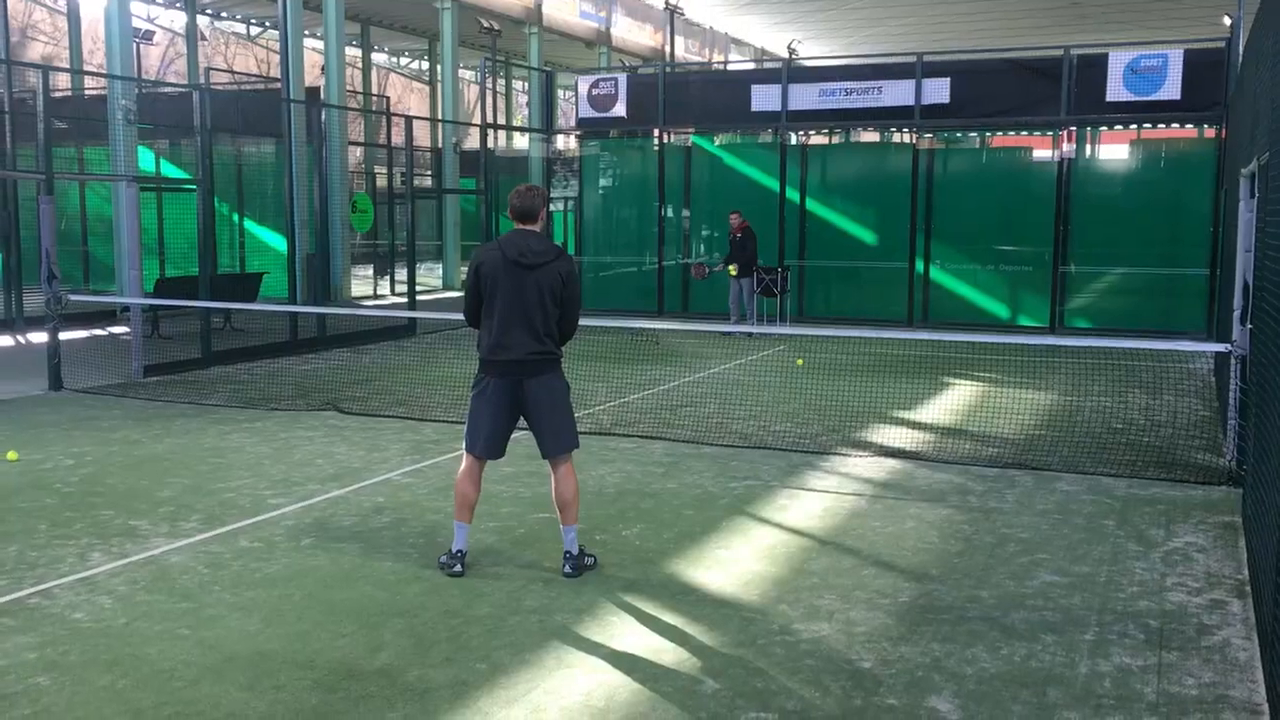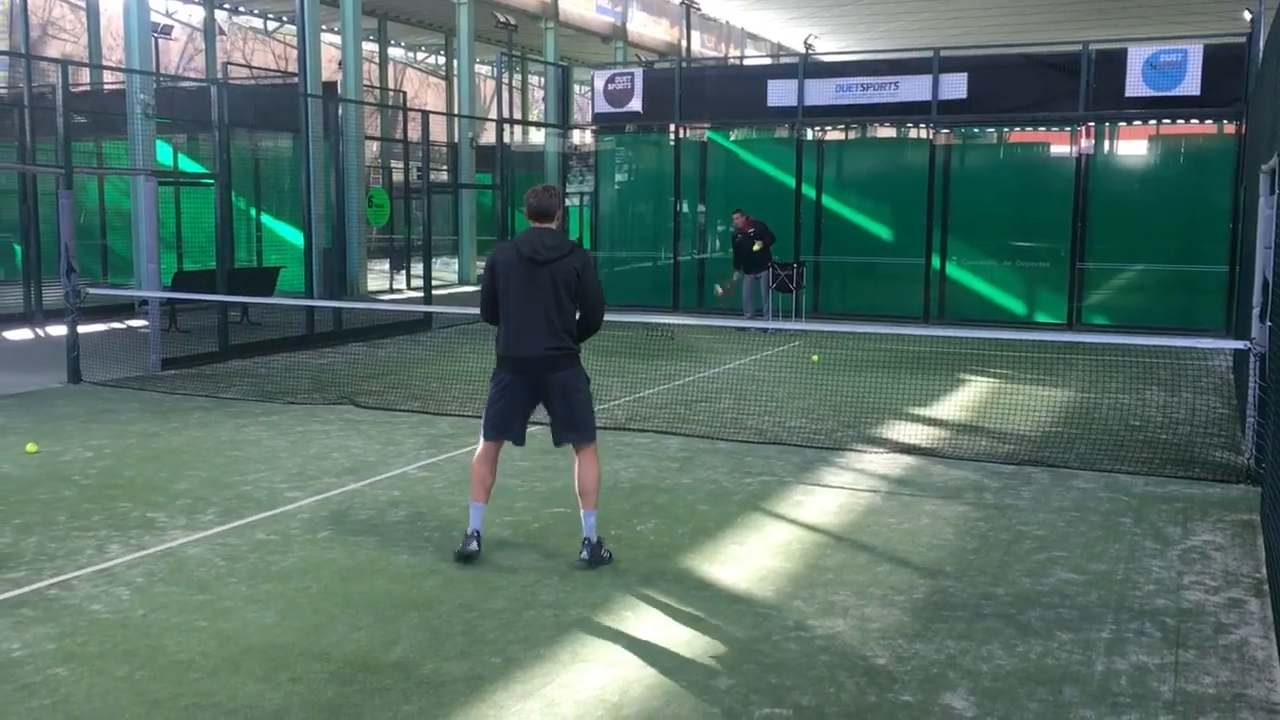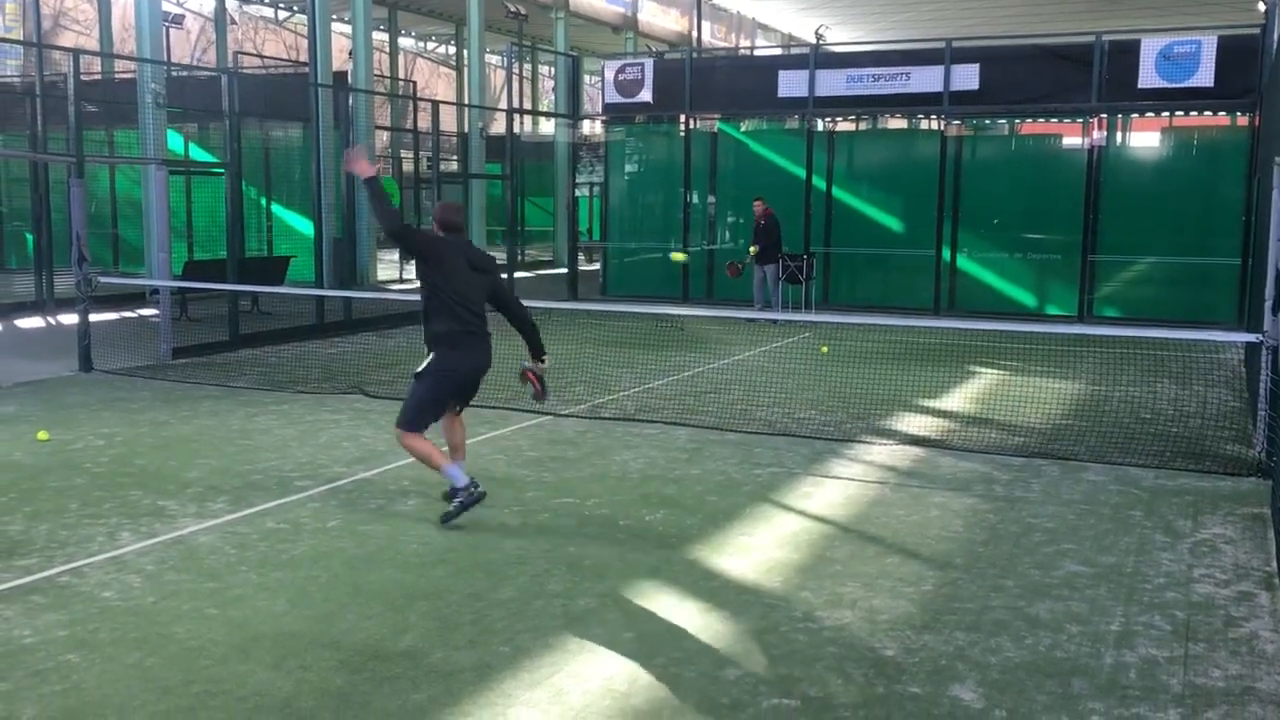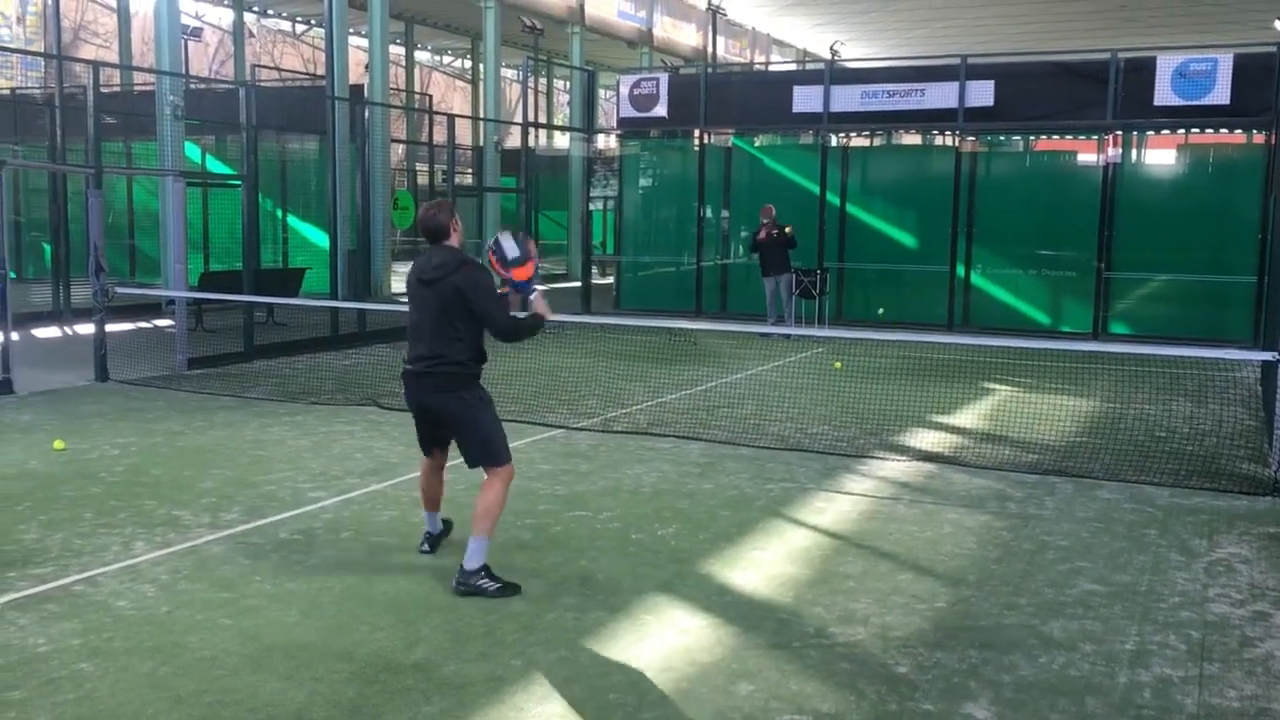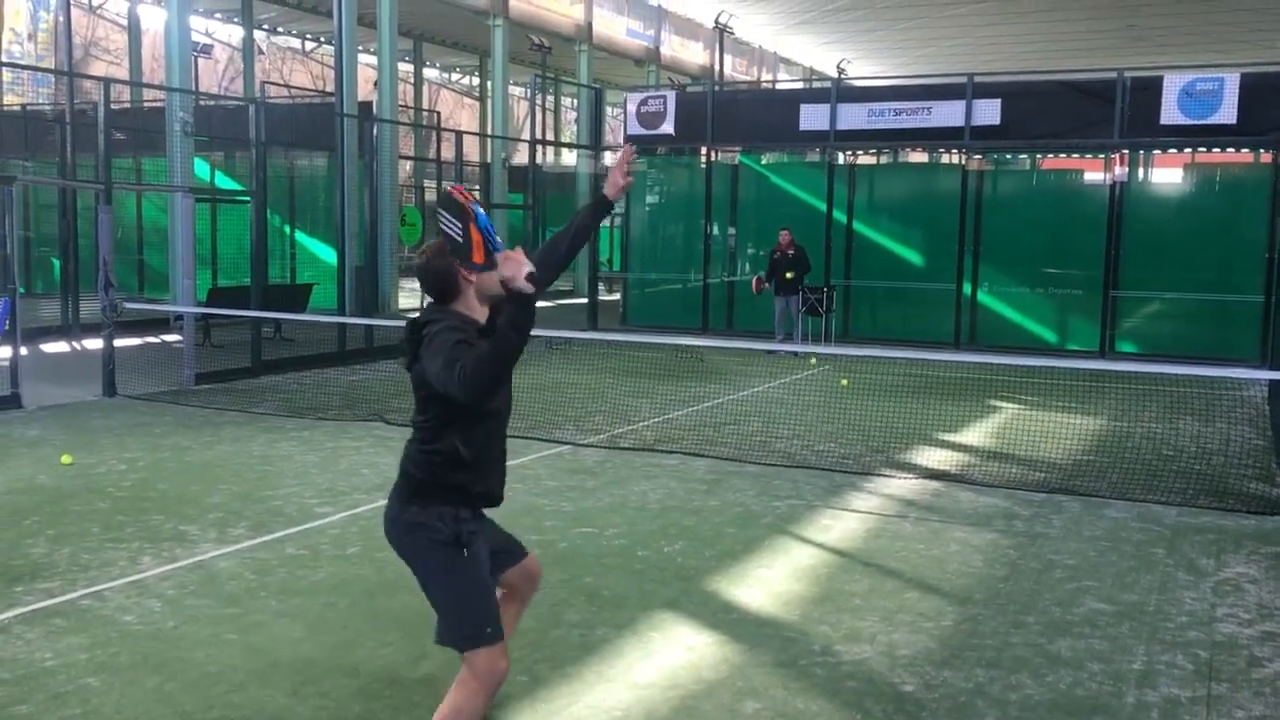
dt=1s
person 1, frame 1
left shoulder: (484, 257)
right shoulder: (561, 262)
left elbow: (471, 316)
right elbow: (569, 325)
left hip: (495, 371)
right hip: (543, 373)
left knee: (472, 461)
right knee: (562, 462)
left ankle: (457, 551)
right ankle: (572, 553)
person 1, frame 2
left shoulder: (501, 255)
right shoulder: (576, 257)
left elbow: (488, 314)
right elbow: (594, 318)
left hip: (513, 364)
right hip: (562, 366)
left knee: (488, 446)
right knee: (585, 450)
left ankle: (473, 535)
right ankle: (590, 541)
person 1, frame 3
left shoulder: (434, 249)
right shoulder: (484, 263)
left elbow: (393, 225)
right elbow: (515, 310)
left wrist: (369, 179)
right wrist: (538, 352)
left hip: (449, 354)
right hip: (480, 353)
left knee: (408, 433)
right knee: (451, 412)
left ankle: (464, 485)
right ankle: (459, 481)
person 1, frame 4
left shoulder: (419, 272)
right shoulder: (469, 271)
right elbow: (503, 328)
left wrist: (507, 295)
right wrist: (537, 316)
left hip: (416, 383)
right hip: (457, 386)
left knee: (434, 457)
right knee: (499, 471)
left ankle: (432, 531)
right ankle: (473, 568)
person 1, frame 5
left shoulder: (483, 321)
right shoulder: (445, 340)
left elbow: (548, 262)
right elbow: (475, 386)
left wrist: (604, 199)
right wrist: (518, 303)
left hip: (454, 511)
right hip: (432, 516)
left knee: (524, 575)
right knee: (488, 664)
